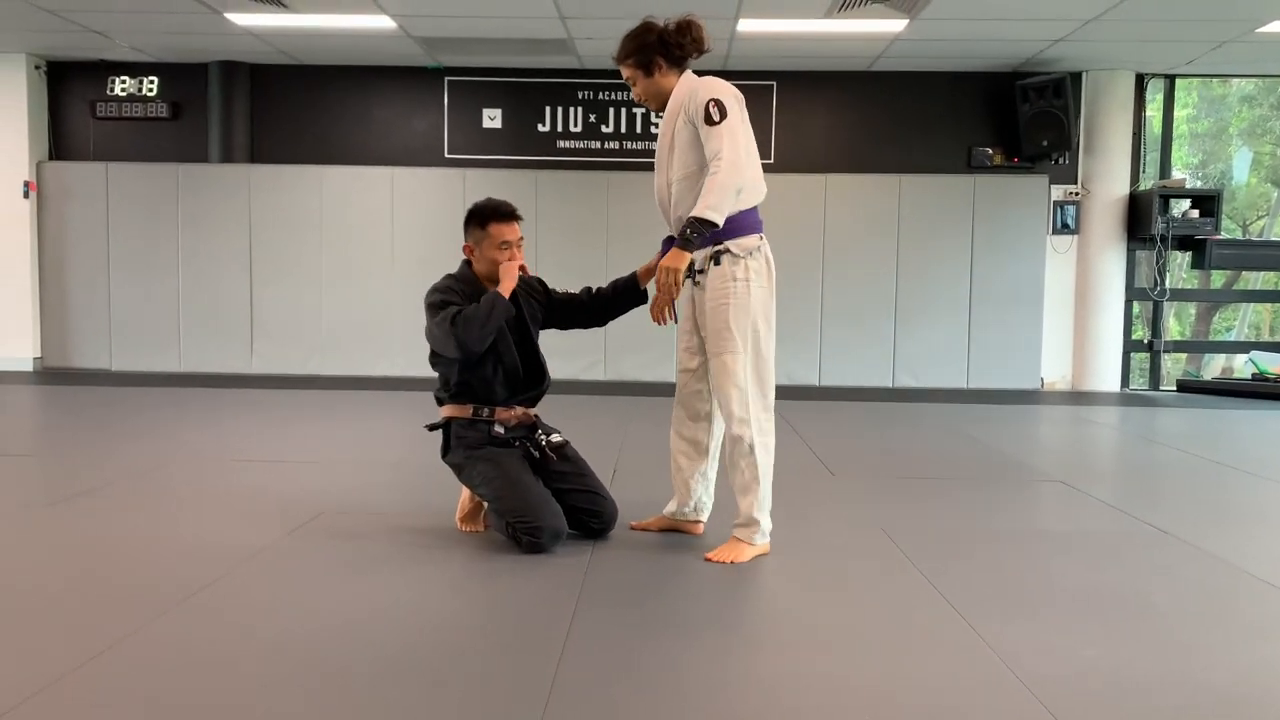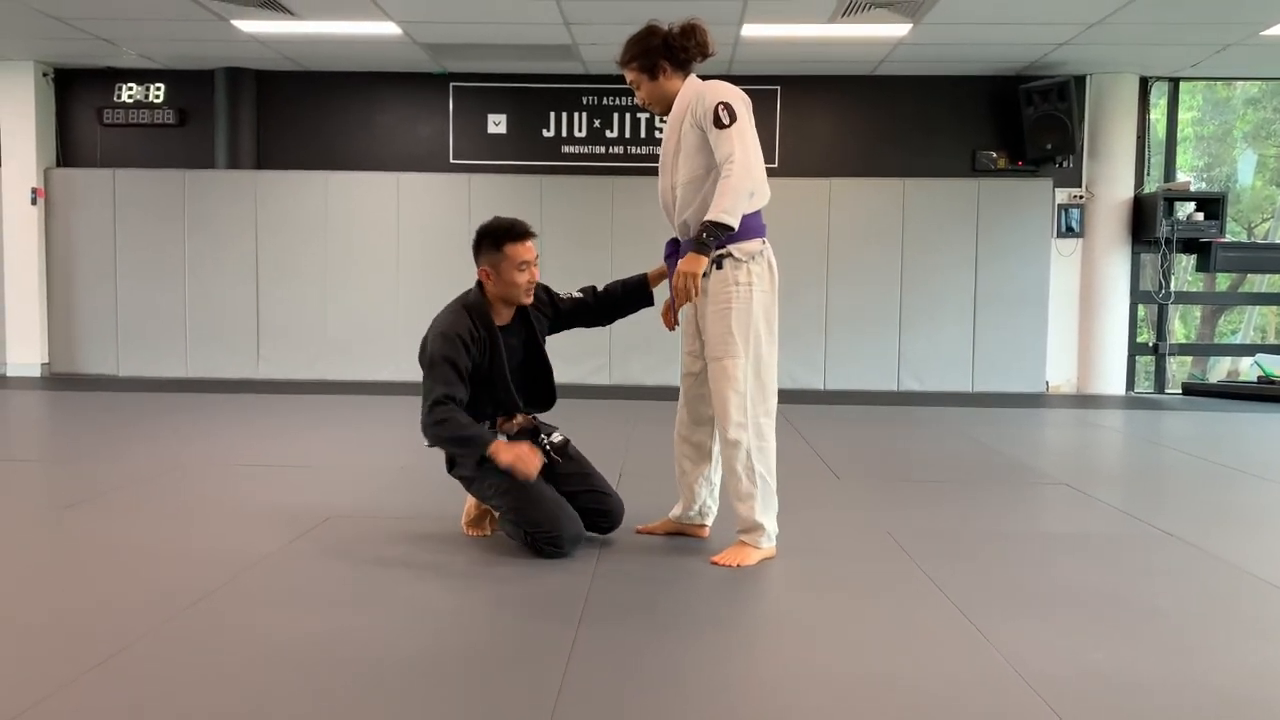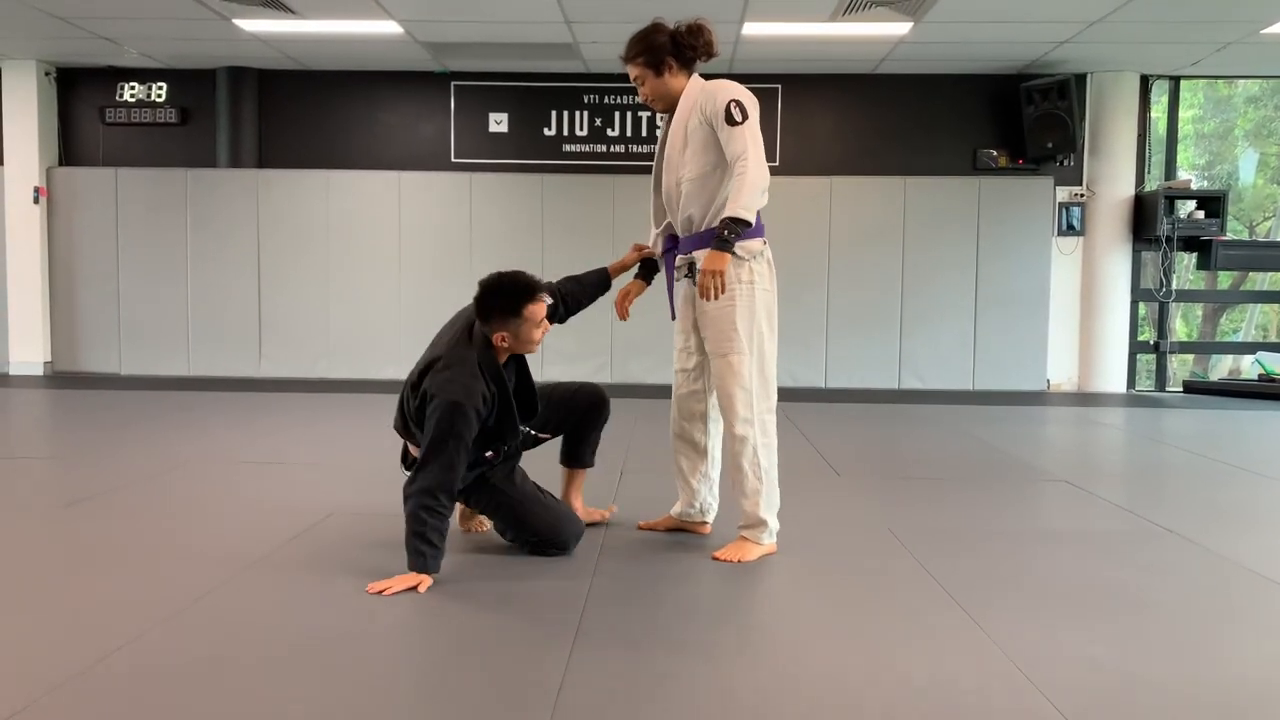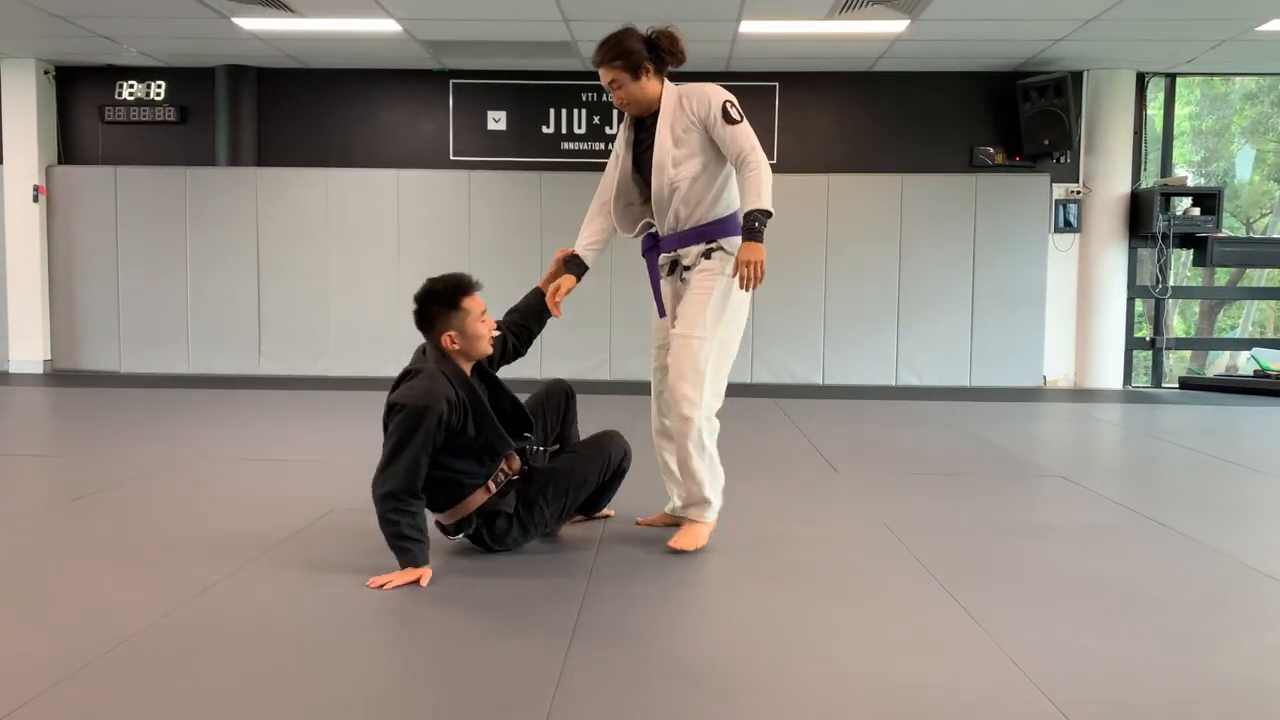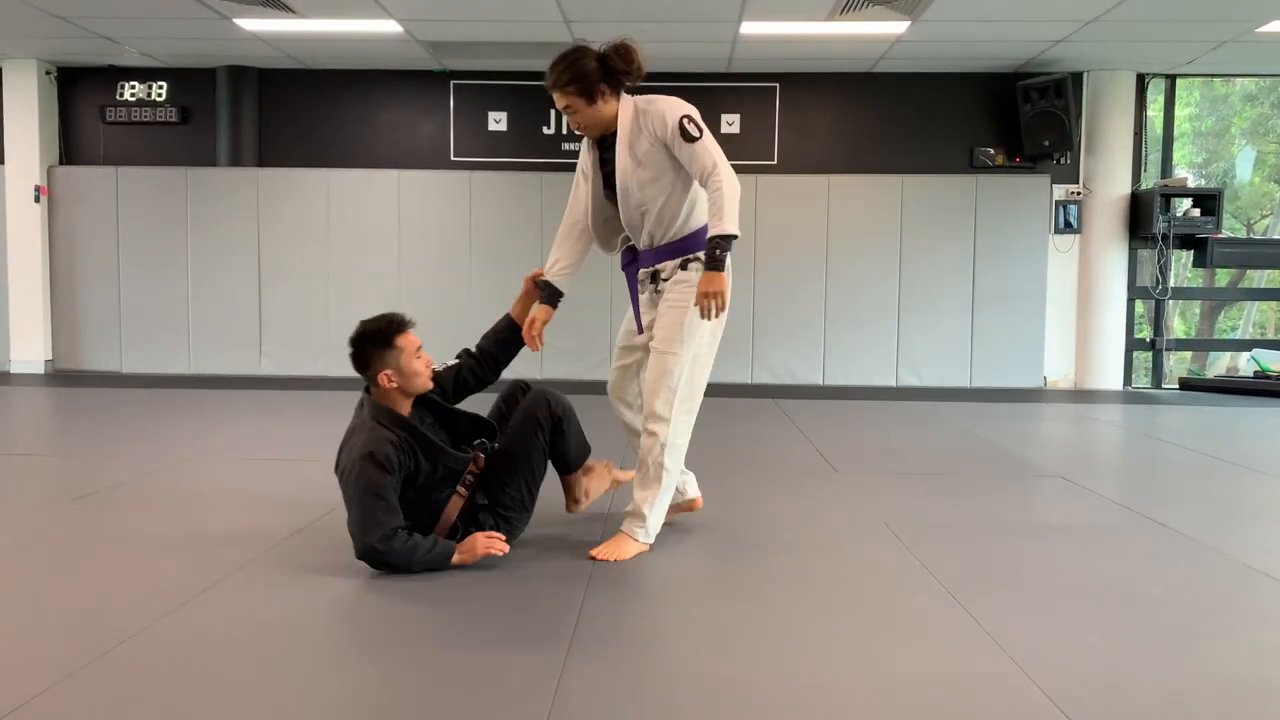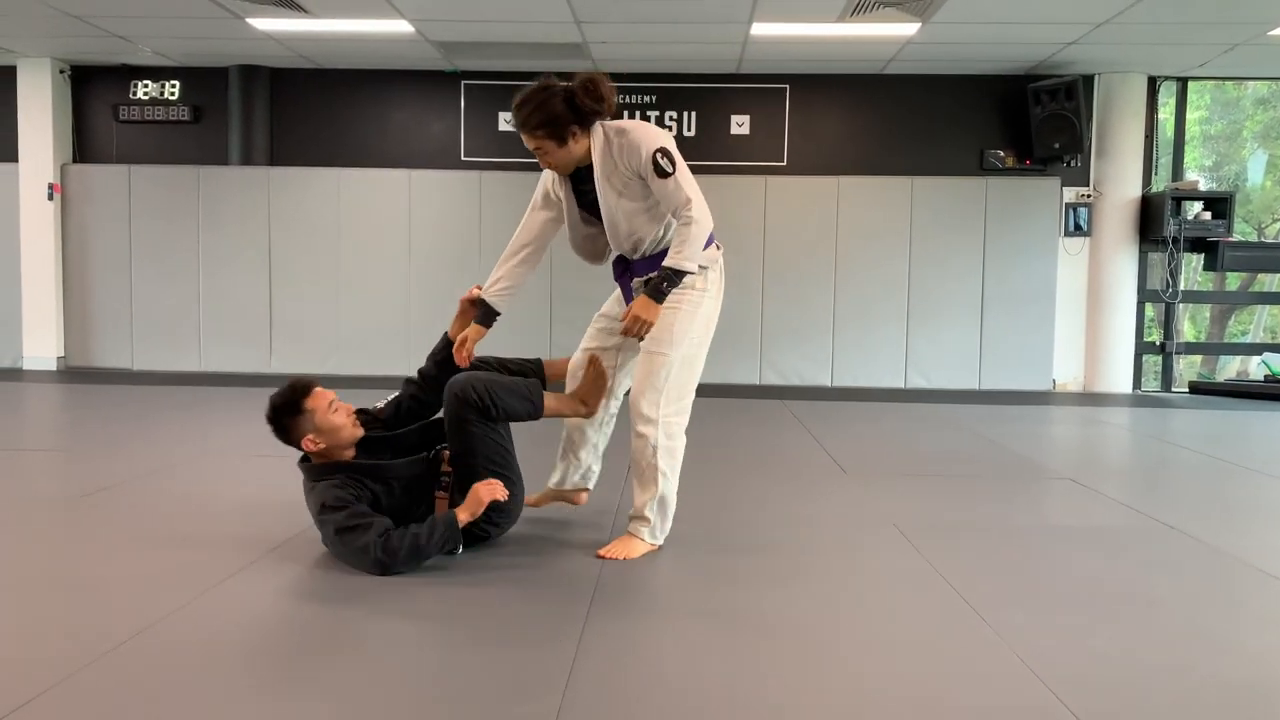
dt=0.4s
person 1, frame 1
left shoulder: (709, 94)
right shoulder: (679, 113)
left elbow: (730, 173)
left wrist: (681, 245)
right wrist: (671, 276)
left hip: (734, 259)
right hip: (703, 265)
left knee: (740, 397)
right knee: (693, 394)
left ankle: (753, 530)
right ankle: (688, 508)
person 1, frame 2
left shoulder: (716, 96)
right shoulder: (682, 116)
left elbow: (741, 174)
left wrist: (700, 248)
right wrist: (678, 285)
left hip: (736, 262)
right hip: (707, 267)
left knee: (740, 400)
right knee: (697, 399)
left ankle: (759, 533)
right ankle: (694, 511)
person 1, frame 3
left shoulder: (722, 96)
right shoulder: (676, 122)
left elbow: (751, 170)
left wrist: (723, 245)
right wrist: (644, 272)
left hip: (734, 264)
right hip: (691, 267)
left knee: (741, 398)
right knee: (689, 396)
left ankle: (761, 529)
right ankle: (695, 508)
person 1, frame 4
left shoulder: (705, 100)
right shoulder: (630, 132)
left elbow: (754, 164)
right elbow: (606, 207)
left wrist: (753, 233)
right wrist: (573, 269)
left hip: (716, 258)
right hip: (670, 265)
left knee: (690, 387)
right knee: (668, 391)
left ankle: (702, 505)
right ankle: (688, 502)
person 1, frame 5
left shoulder: (666, 115)
right shoulder: (594, 150)
left elbow: (723, 182)
right elbow: (576, 228)
left wrist: (713, 262)
right wrist: (545, 299)
left hip: (696, 268)
right hip: (647, 275)
left knee: (663, 401)
right knee: (625, 391)
left ankle: (641, 527)
right ankle: (681, 489)
person 1, frame 6
left shoulder: (639, 142)
right shoulder: (558, 178)
left elbow: (696, 217)
right elbow: (524, 248)
left wrist: (656, 295)
right wrist: (480, 319)
left hip: (687, 273)
right hip: (636, 277)
left knee: (654, 401)
right knee: (587, 375)
left ankle: (650, 528)
right ankle: (571, 481)
person 2, frame 1
left shoulder: (527, 290)
right shoulder: (446, 295)
left elbow: (591, 308)
right elbow: (464, 340)
left wrist: (650, 271)
right wrist: (502, 290)
left hip: (528, 429)
right hip: (477, 437)
left knee: (601, 518)
right knee: (544, 532)
left ankle: (503, 491)
right ankle: (484, 500)
person 2, frame 2
left shoulder: (533, 301)
right shoulder: (453, 332)
left elbow: (597, 305)
right elbow: (439, 415)
left wrist: (661, 274)
right wrist: (499, 450)
left hip: (529, 434)
right hip: (482, 449)
left knee: (607, 515)
right knee: (561, 537)
left ankle: (501, 496)
right ankle: (491, 502)
person 2, frame 3
left shoulder: (489, 320)
right shoulder: (460, 392)
left elbow: (560, 296)
right elbow: (431, 485)
left wrist: (620, 267)
right wrist: (421, 567)
left hip: (501, 425)
right hip: (465, 465)
left knee: (591, 401)
right knee: (560, 536)
left ankle: (570, 501)
person 2, frame 4
left shoulder: (459, 360)
right shoulder: (426, 401)
left elbow: (512, 336)
right elbow: (392, 491)
left wrist: (551, 279)
right wrist: (414, 562)
left hip: (502, 474)
right hip: (498, 521)
left knee: (558, 393)
right knee: (612, 447)
left ankle: (573, 502)
right ankle: (568, 509)
person 2, frame 5
left shoulder: (413, 391)
right shoulder: (373, 454)
left elbow: (477, 367)
right elbow: (376, 546)
left wrist: (524, 303)
right wrist: (458, 553)
left hip: (472, 484)
right hip: (482, 519)
left knee: (521, 392)
right knee: (543, 402)
left ankle: (579, 474)
right ankle: (579, 490)
person 2, frame 6
left shoulder: (361, 429)
right shoulder: (333, 499)
left elbow: (422, 391)
right elbow: (386, 555)
left wrist: (461, 324)
right wrist: (462, 515)
left hip: (470, 479)
right hip: (486, 511)
left knee: (477, 372)
right knee: (467, 390)
right ankle: (576, 403)
